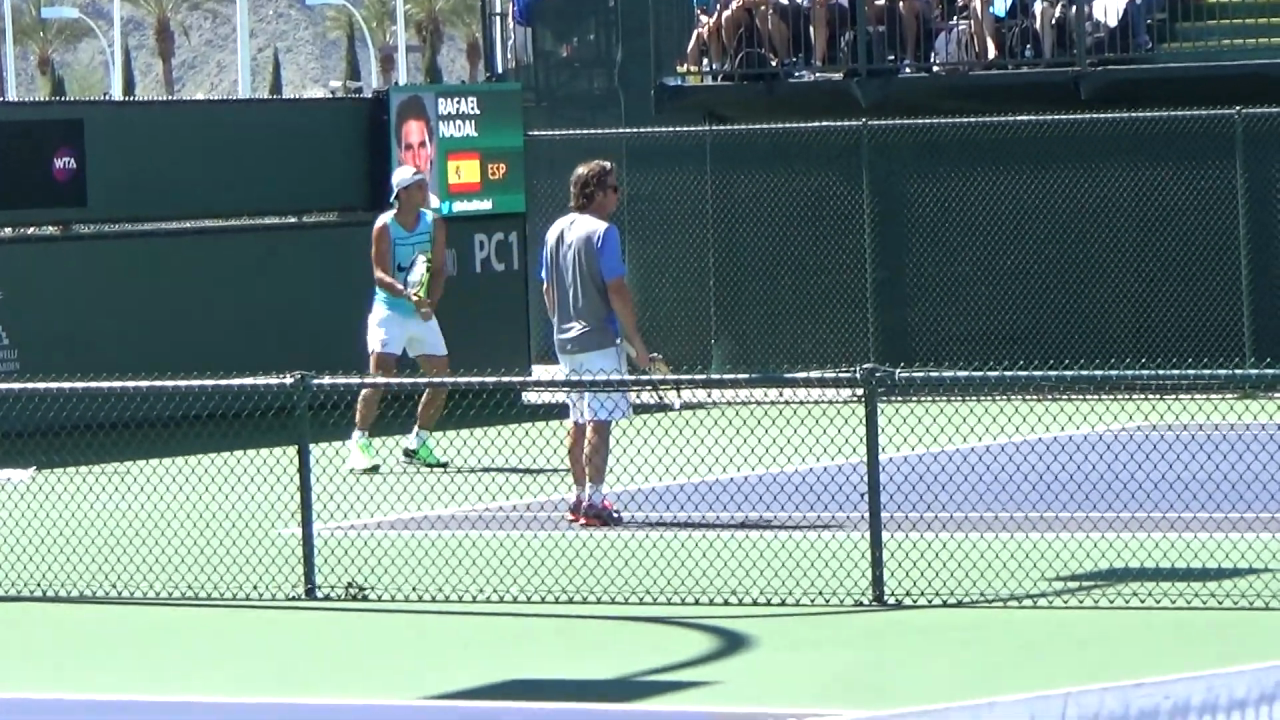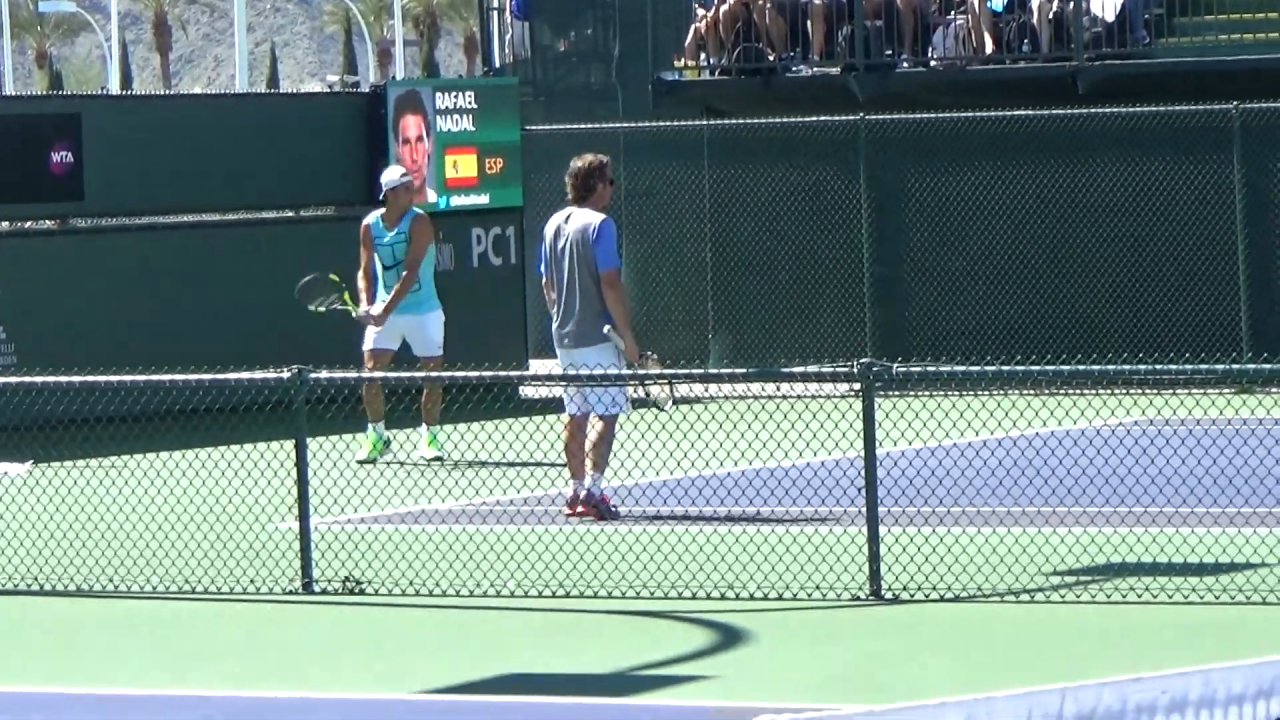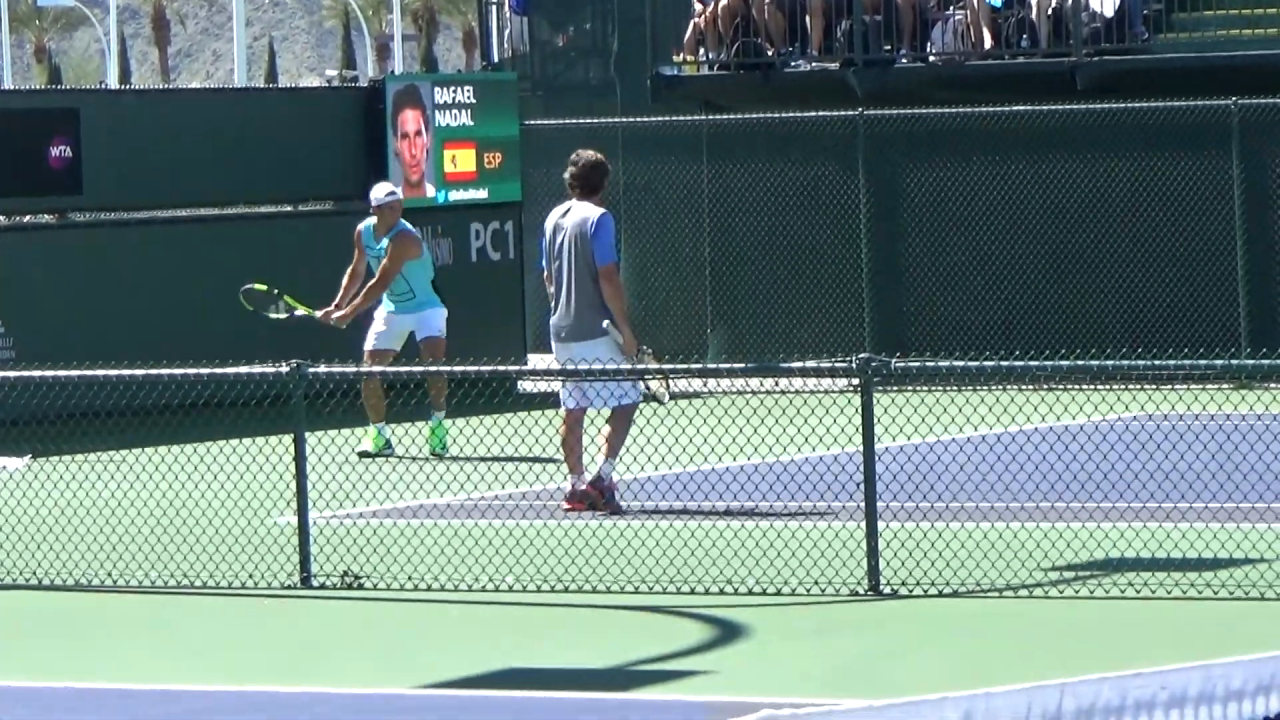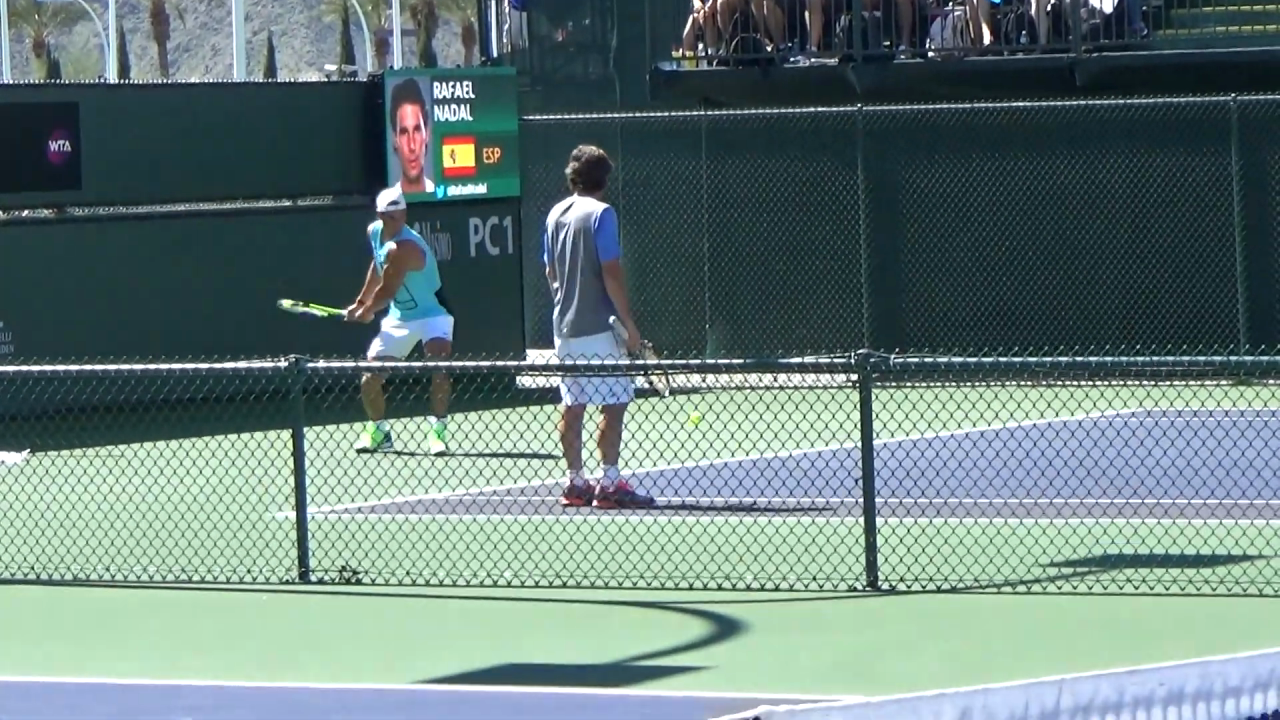
dt=0.2s
person 1, frame 1
left shoulder: (555, 231)
right shoulder: (603, 232)
left elbow: (548, 290)
right elbow: (617, 292)
right wrist: (637, 341)
left hip: (567, 343)
right hip: (599, 343)
left knee: (579, 423)
right knee: (598, 423)
left ankle: (581, 498)
right ankle: (593, 503)
person 1, frame 2
left shoulder: (553, 224)
right shoulder: (599, 224)
left elbow: (547, 284)
right elbow: (610, 284)
right wrist: (628, 335)
left hip: (565, 336)
right hip: (597, 337)
left knee: (576, 416)
right knee: (605, 415)
left ankle: (578, 492)
right ankle: (592, 494)
person 1, frame 3
left shoulder: (554, 218)
right shoulder: (598, 218)
right elbow: (608, 278)
right wrist: (626, 328)
left hip: (562, 331)
right hip: (596, 332)
left knee: (573, 410)
right knee: (625, 402)
left ankle: (577, 487)
right ankle: (603, 476)
person 1, frame 4
left shoulder: (555, 214)
right shoulder: (601, 213)
right elbow: (611, 273)
right wrist: (629, 323)
left hip: (564, 326)
right hip: (598, 326)
left knee: (572, 405)
right knee: (613, 404)
left ankle: (576, 483)
right ankle: (609, 484)
person 2, frame 1
left shoulder: (434, 223)
right shoulder: (384, 226)
left elbow: (438, 270)
right elbow: (380, 274)
left wrist: (431, 302)
right wrist: (407, 295)
left hip: (421, 315)
right hip: (388, 311)
left knee: (440, 378)
right knee: (379, 376)
left ankle: (417, 444)
right ankle: (359, 443)
person 2, frame 2
left shoulder: (419, 221)
right shoulder: (369, 225)
left elbow: (410, 272)
right elbow: (365, 272)
left wrist: (387, 310)
right wrist: (366, 305)
left hip: (424, 310)
right hip: (383, 309)
right knee: (371, 373)
left ankle: (430, 438)
right ankle: (377, 437)
person 2, frame 3
left shoulder: (404, 238)
right shoulder: (363, 231)
left elbow: (379, 285)
right elbow: (356, 270)
left wrist: (348, 314)
right wrist: (337, 305)
left hip: (426, 307)
right hip: (391, 310)
left knee: (434, 361)
right knee: (369, 374)
left ankle: (437, 424)
right ankle: (379, 435)
person 2, frame 4
left shoulder: (404, 248)
right shoulder: (374, 232)
left elbow: (386, 292)
left wrist: (365, 311)
right wrist: (360, 302)
left hip: (432, 314)
right hip: (400, 317)
right knee: (369, 379)
left ankle: (439, 431)
right ankle: (379, 431)
